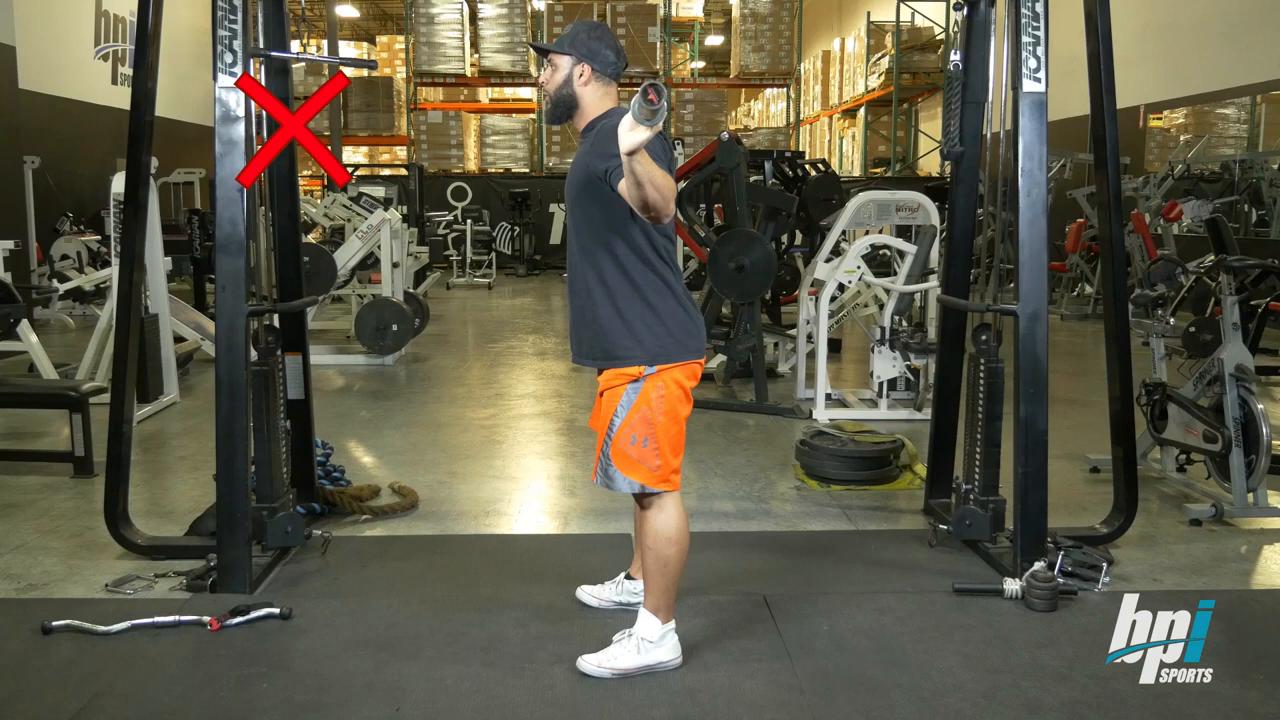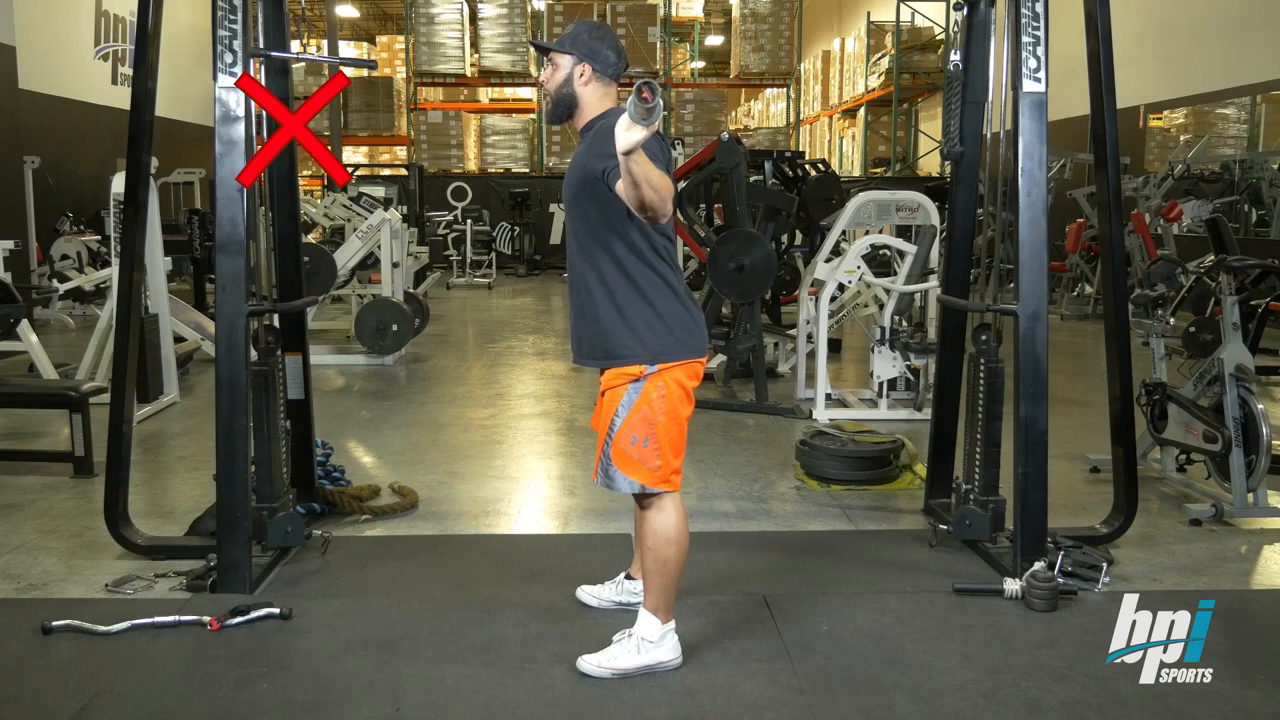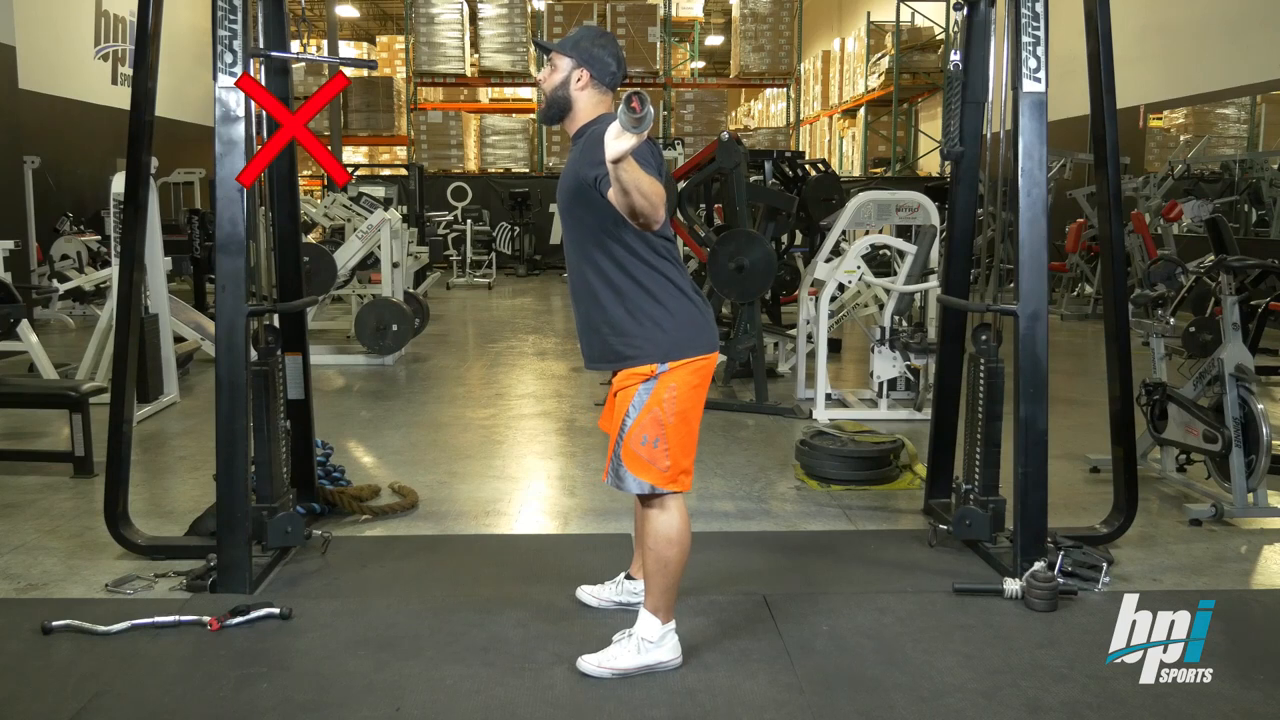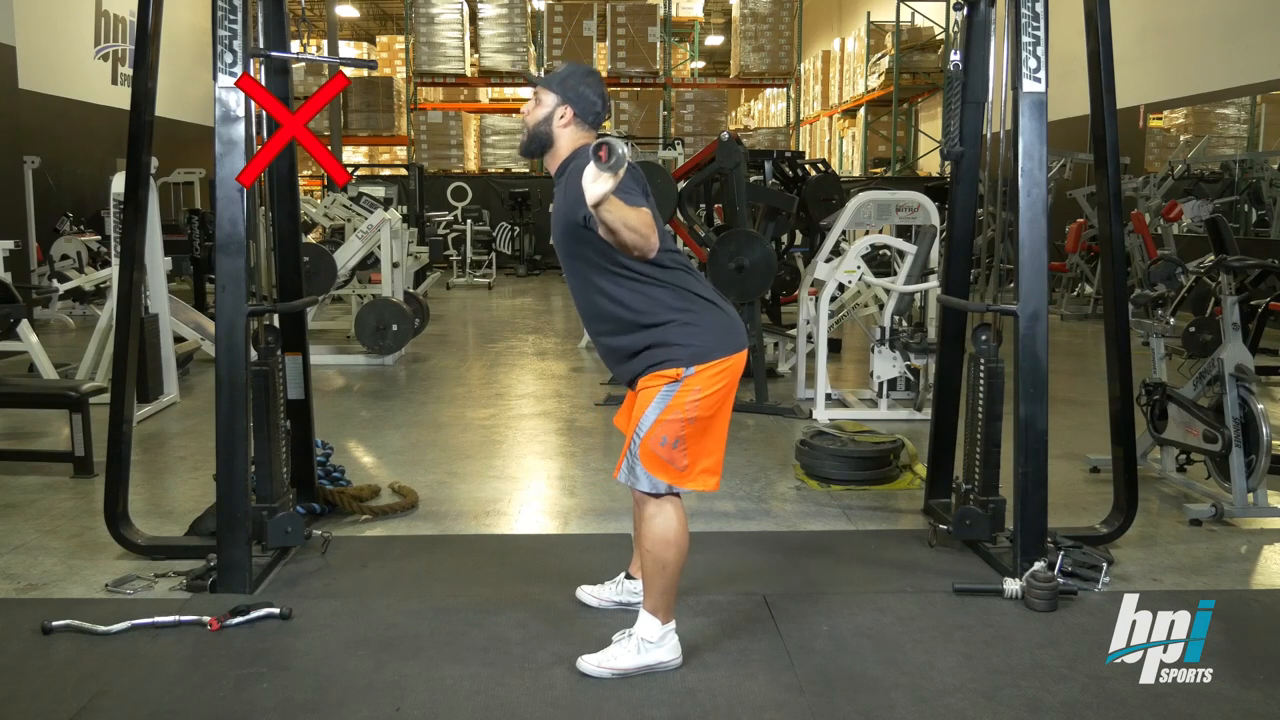
dt=0.4s
person 1, frame 1
left shoulder: (625, 132)
right shoulder: (602, 137)
left elbow: (660, 207)
left wrist: (635, 154)
left hip: (649, 345)
right hip: (631, 340)
left knee: (654, 483)
right knee: (643, 476)
left ankle: (656, 635)
right ankle: (638, 581)
person 1, frame 2
left shoulder: (623, 134)
right shoulder: (599, 138)
left elbow: (658, 205)
left wrist: (632, 152)
left hip: (651, 345)
right hip: (633, 339)
left knee: (652, 483)
right knee: (642, 476)
left ankle: (656, 636)
right ankle: (639, 582)
person 1, frame 3
left shoulder: (610, 139)
right shoulder: (591, 143)
left elbow: (651, 212)
left wrist: (621, 161)
left hip: (664, 344)
right hip: (644, 340)
left knee: (654, 483)
right knee: (642, 474)
left ankle: (656, 636)
right ankle: (638, 581)
person 1, frame 4
left shoulder: (593, 167)
right shoulder: (578, 174)
left elbow: (644, 239)
left wrist: (602, 202)
left hip: (693, 348)
right hip: (673, 344)
left knee: (653, 481)
right knee: (643, 470)
left ankle: (656, 638)
right ankle: (638, 580)
